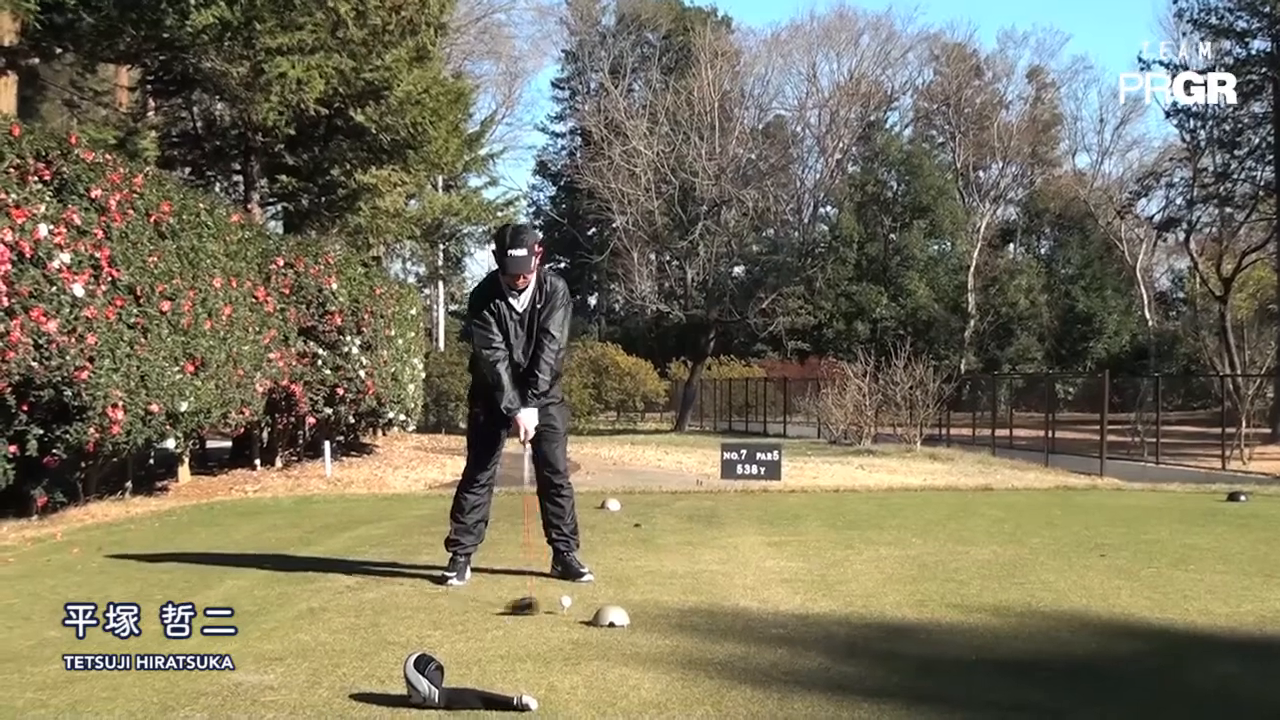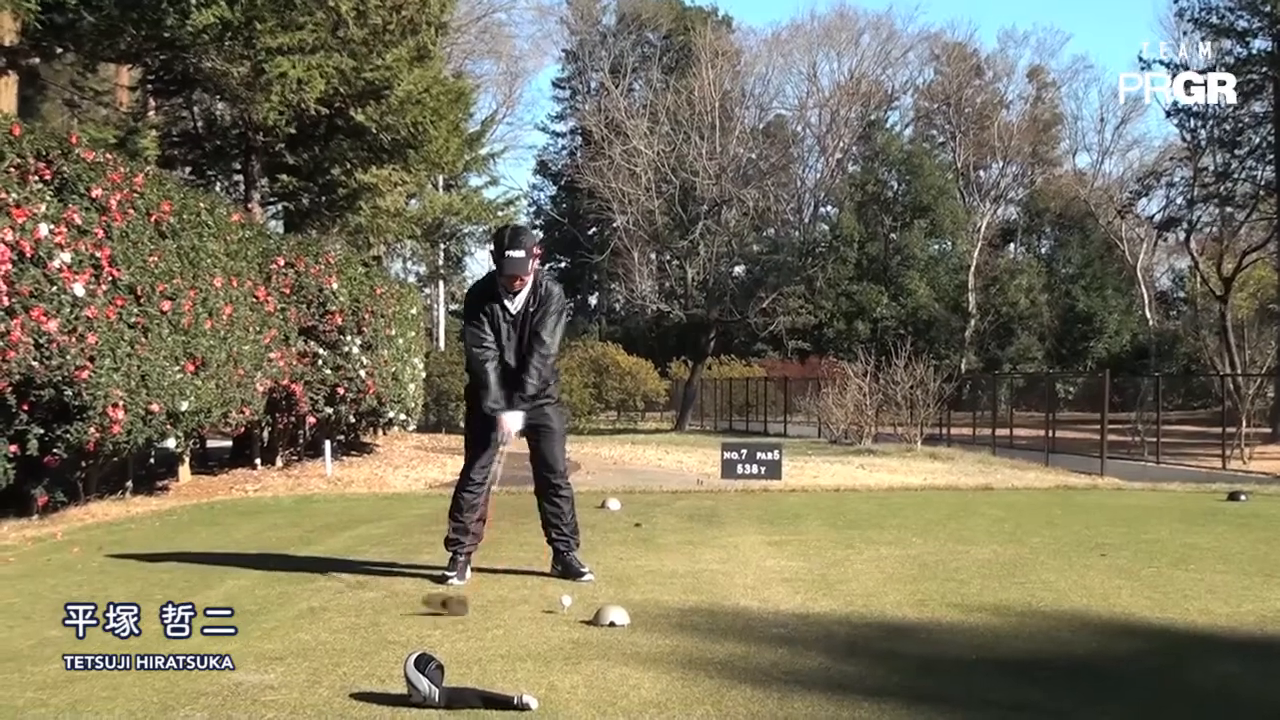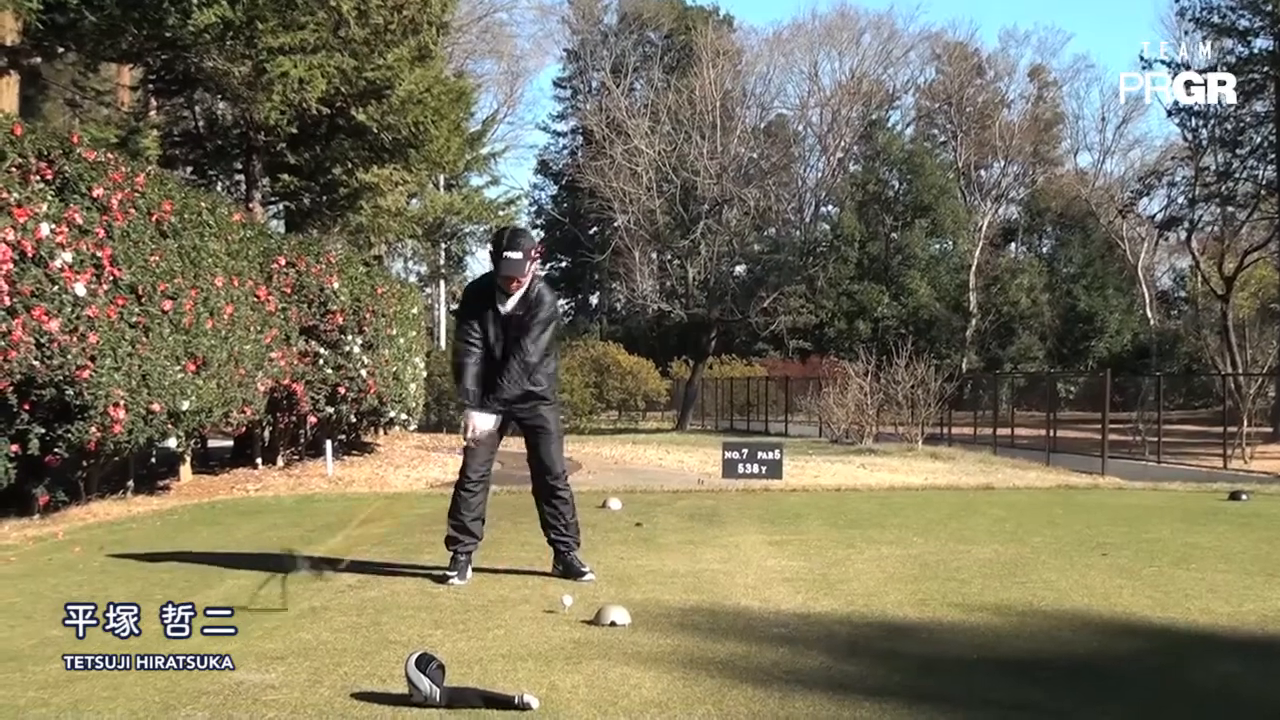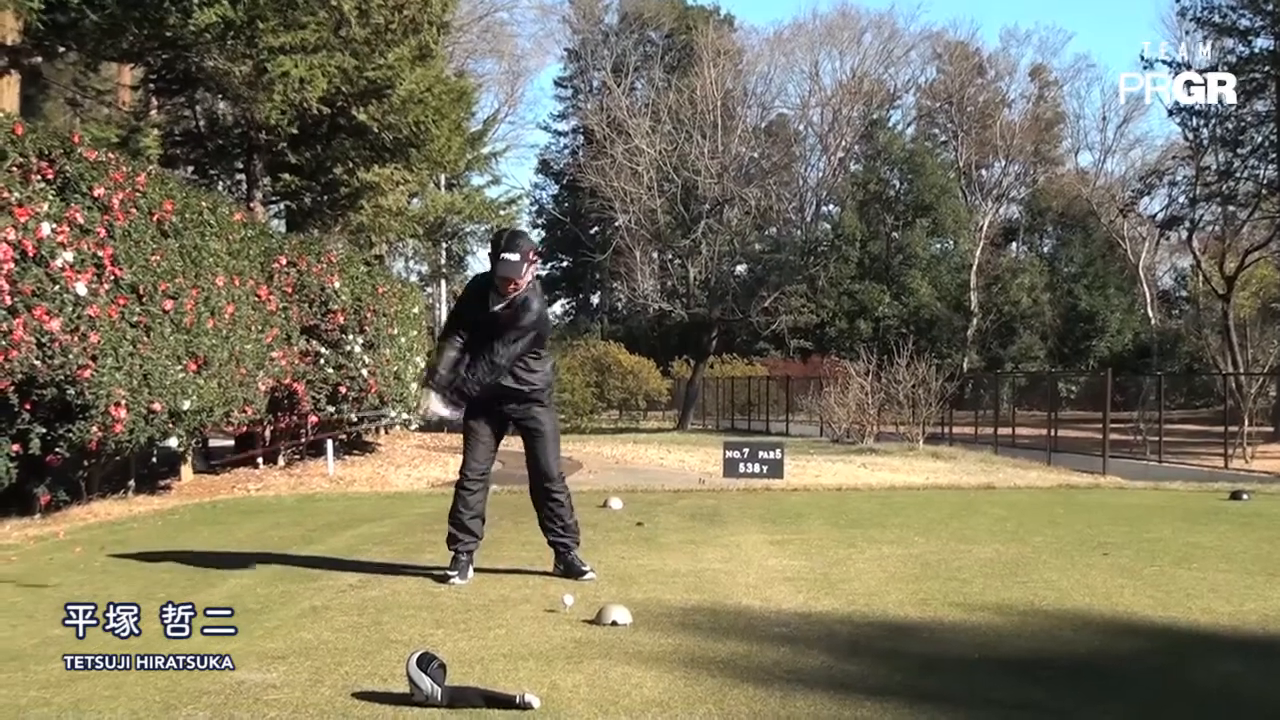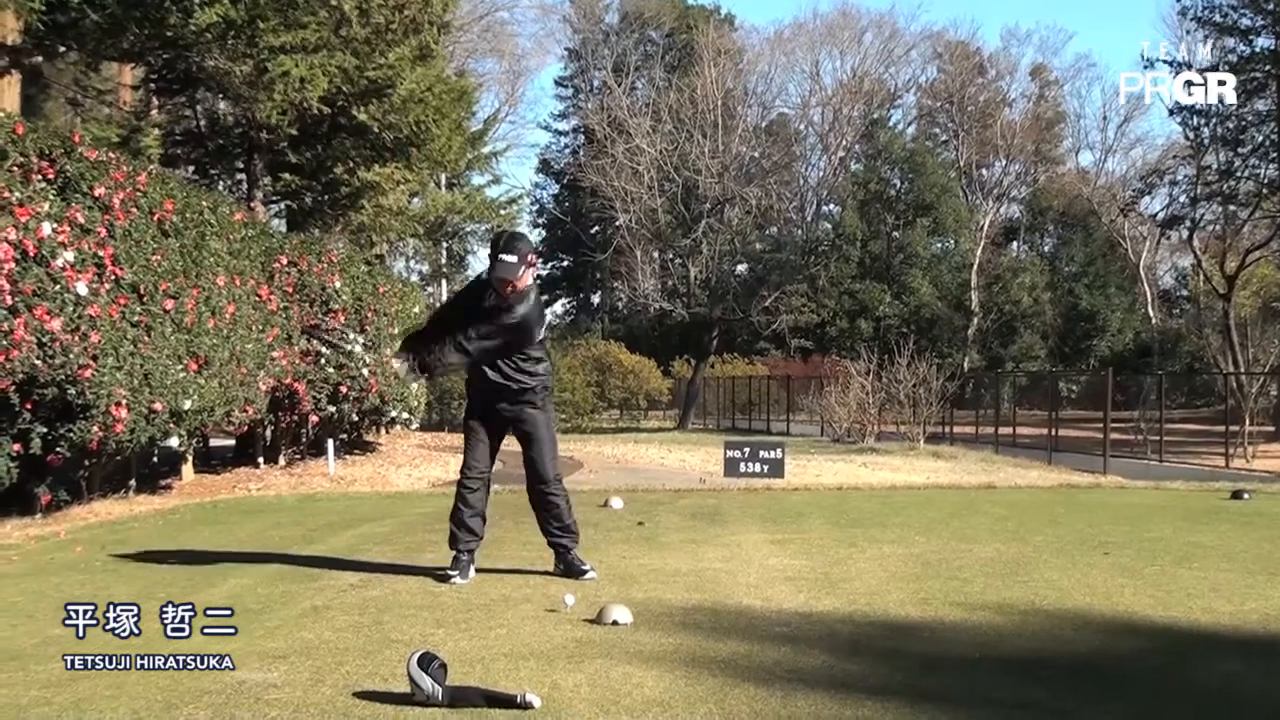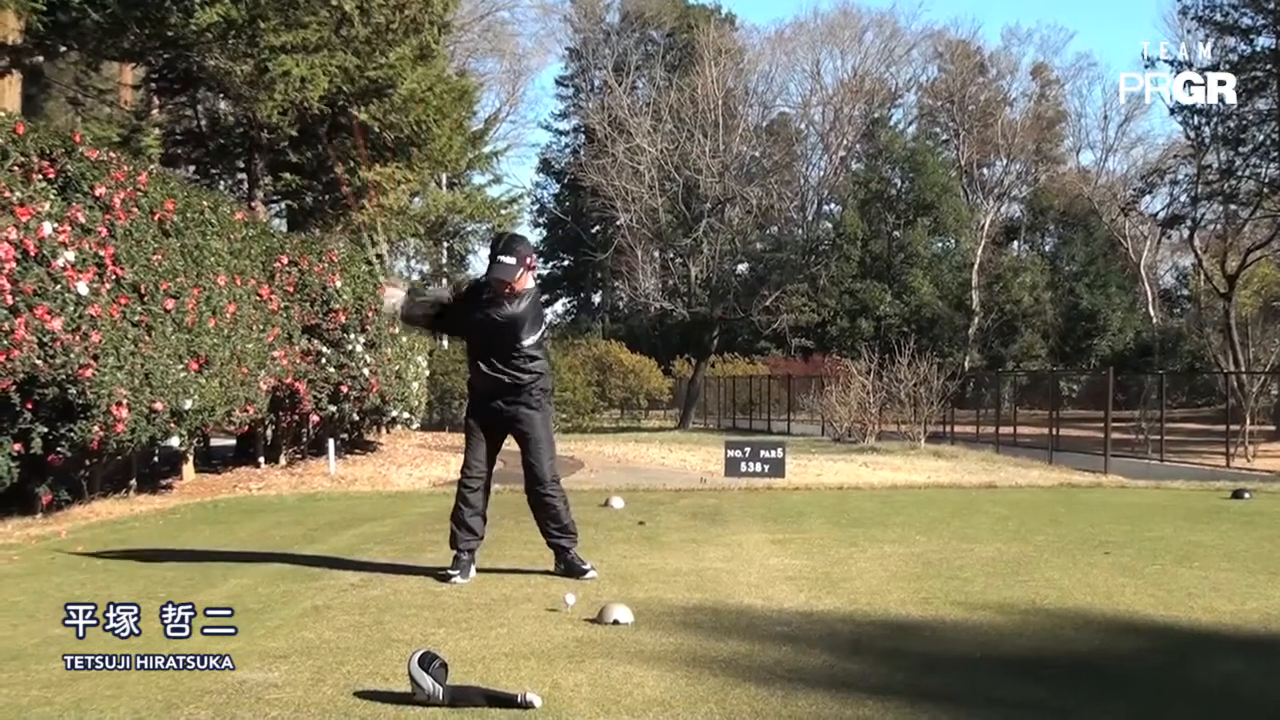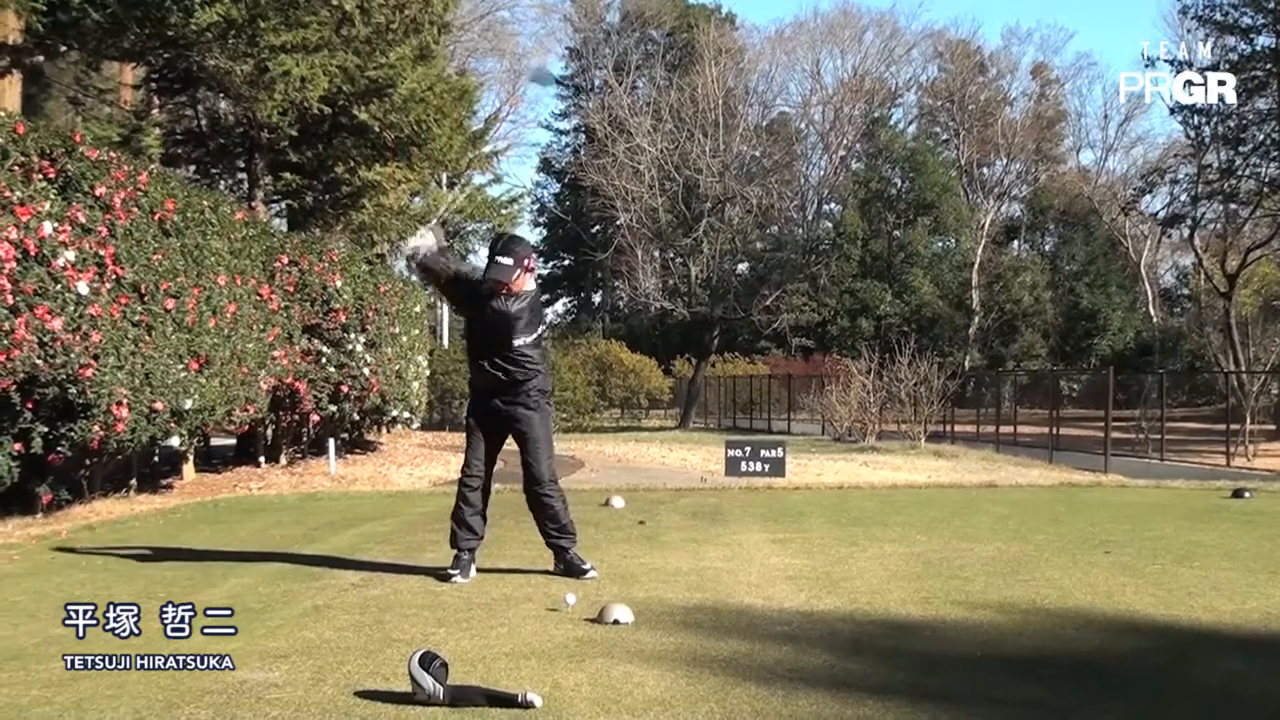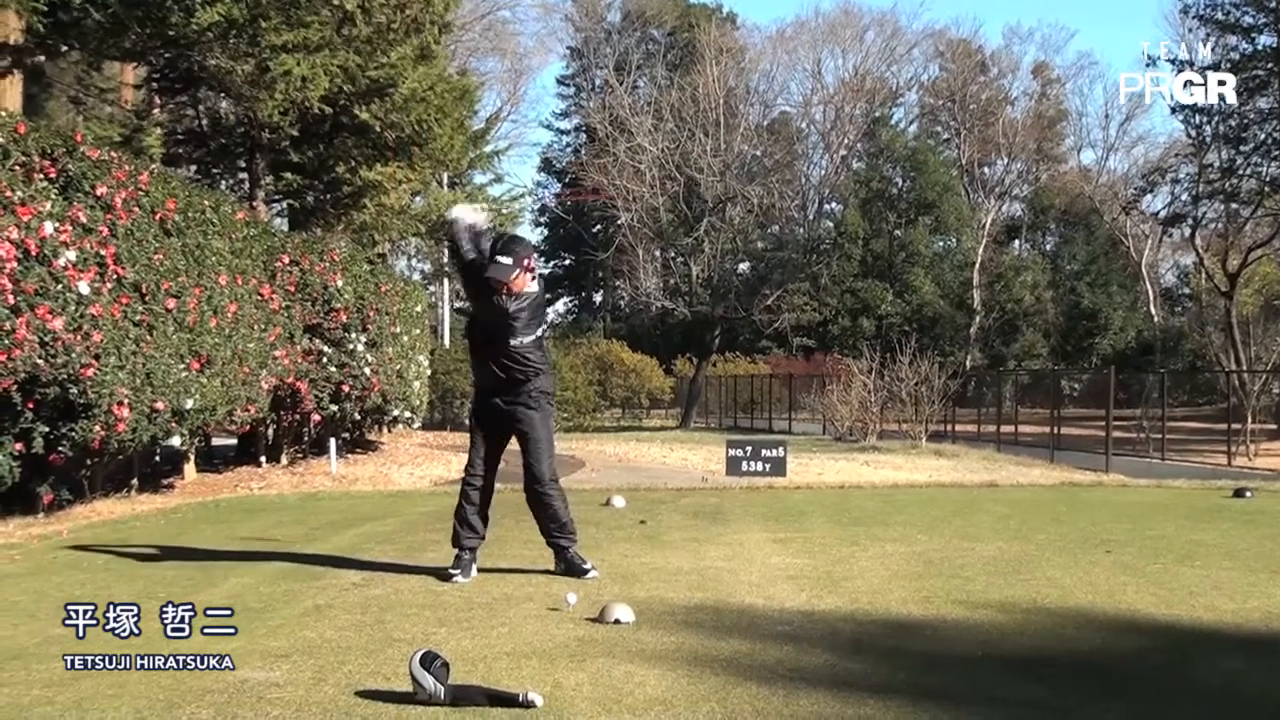
dt=0.1s
person 1, frame 1
left shoulder: (555, 291)
right shoulder: (484, 296)
left elbow: (550, 351)
right elbow: (492, 357)
left wrist: (531, 405)
right wrist: (513, 406)
left hip: (543, 394)
right hip: (494, 395)
left knee: (555, 474)
right knee: (478, 473)
left ankle: (565, 554)
right ankle: (460, 555)
person 1, frame 2
left shoulder: (550, 294)
right shoulder: (480, 296)
left elbow: (541, 355)
right elbow: (483, 356)
left wrist: (519, 407)
right wrist: (499, 409)
left hip: (538, 395)
right hip: (489, 396)
left knee: (553, 474)
right knee: (475, 473)
left ankle: (565, 553)
right ankle: (460, 554)
person 1, frame 3
left shoulder: (543, 302)
right shoulder: (478, 292)
left elbow: (522, 361)
right elbow: (469, 352)
left wrist: (492, 408)
right wrist: (474, 407)
left hip: (535, 396)
right hip: (486, 398)
left knee: (552, 474)
right knee: (473, 473)
left ankle: (566, 554)
right ankle: (461, 554)
person 1, frame 4
left shoulder: (532, 307)
right shoulder: (478, 289)
left elbow: (495, 358)
right elbow: (454, 339)
left wrist: (450, 396)
right wrist: (438, 385)
left hip: (531, 397)
right hip: (484, 396)
left knee: (548, 475)
right knee: (473, 473)
left ankle: (566, 553)
right ankle: (462, 553)
person 1, frame 5
left shoulder: (523, 310)
right shoulder: (485, 286)
left elbow: (468, 343)
right elbow: (448, 318)
left wrist: (422, 361)
right wrist: (412, 347)
left hip: (528, 398)
right hip: (486, 396)
left knee: (546, 477)
right knee: (474, 474)
left ankle: (566, 553)
right ankle: (464, 554)
person 1, frame 6
left shoulder: (518, 309)
right shoulder: (489, 287)
left elbow: (455, 321)
right elbow: (452, 301)
left wrist: (407, 307)
right wrist: (410, 299)
left hip: (526, 398)
right hip: (486, 397)
left knee: (542, 478)
right knee: (474, 475)
left ankle: (566, 552)
right ankle: (464, 553)
person 1, frame 7
left shoulder: (512, 309)
right shoulder: (503, 291)
left elbow: (460, 292)
right elbow: (463, 280)
left wrist: (426, 257)
right wrist: (433, 252)
left hip: (525, 400)
right hip: (487, 398)
left knee: (541, 479)
right knee: (473, 476)
left ankle: (565, 552)
right ankle: (464, 555)
person 1, frame 8
left shoulder: (511, 307)
right shoulder: (500, 288)
left elbow: (471, 266)
left wrist: (460, 224)
right wrist: (476, 225)
left hip: (528, 398)
right hip: (491, 395)
left knee: (540, 478)
right knee: (477, 474)
left ankle: (565, 550)
right ankle: (466, 551)
